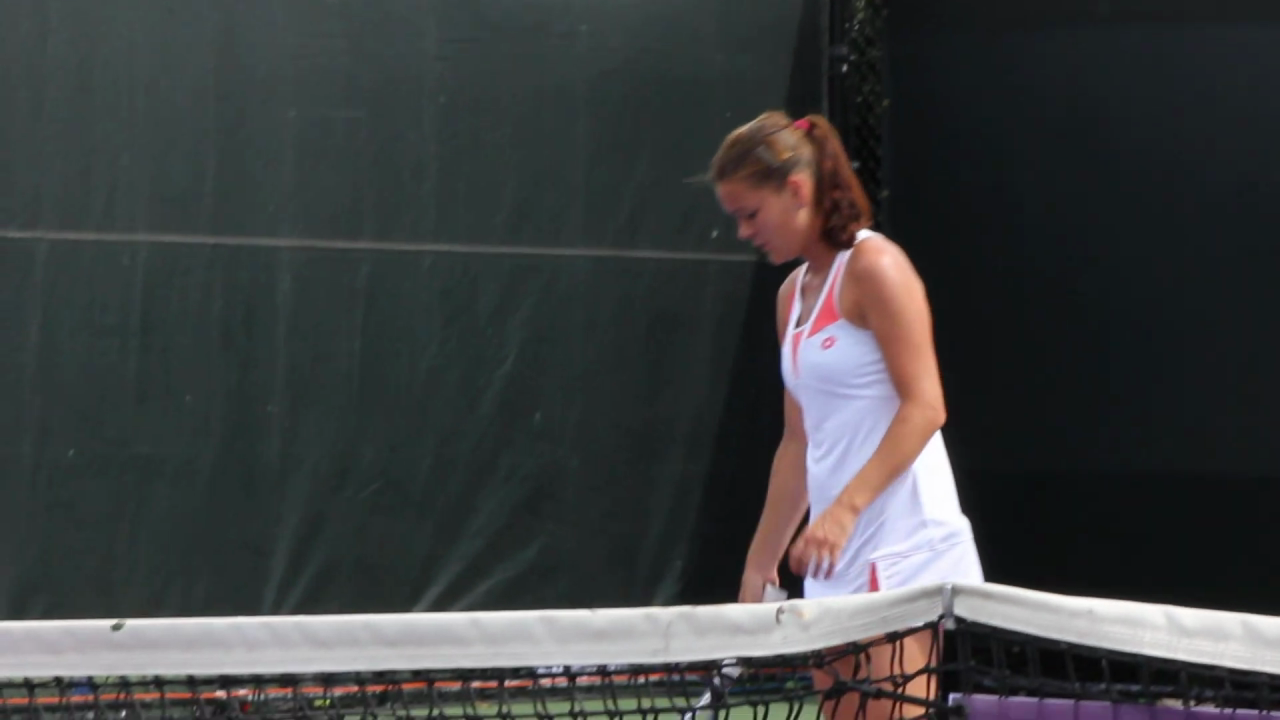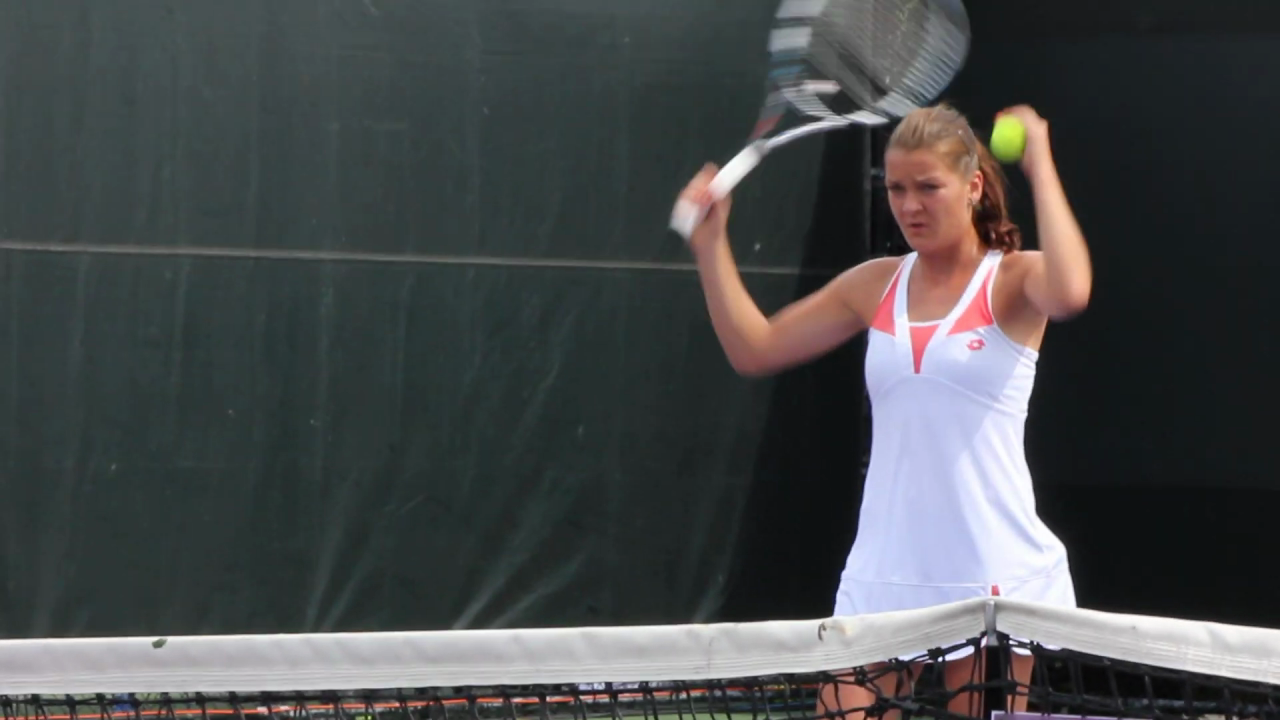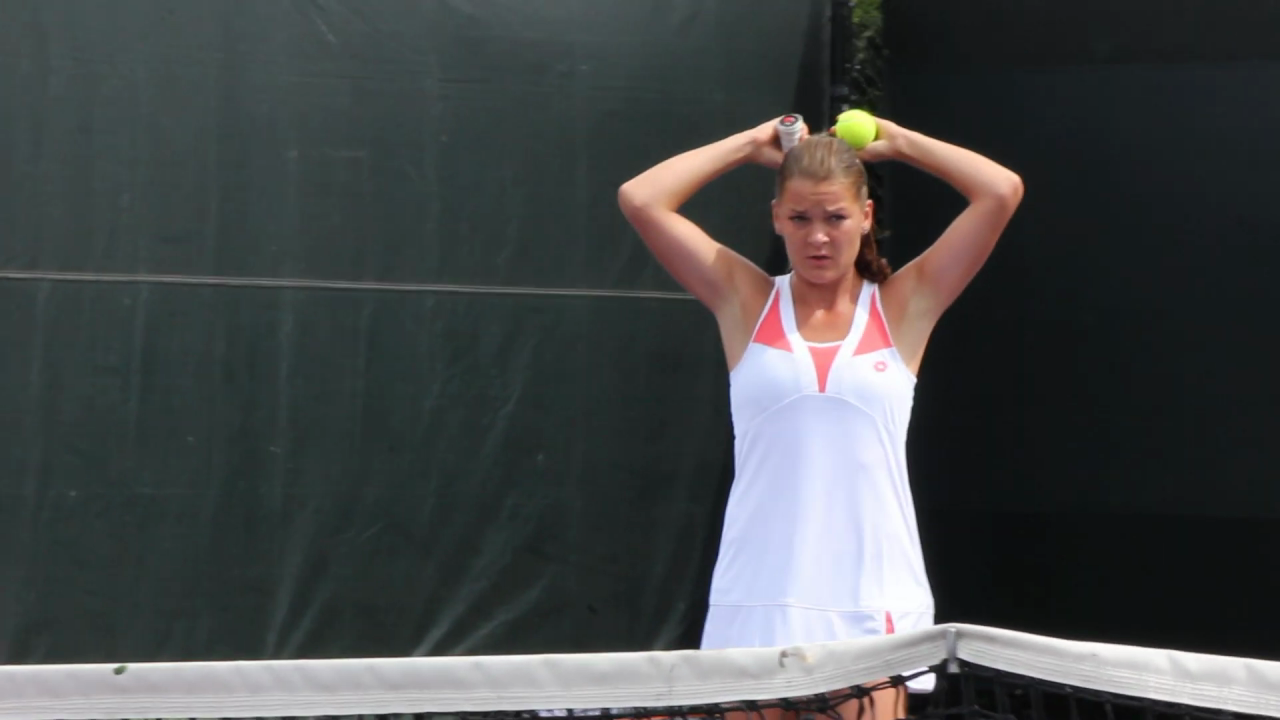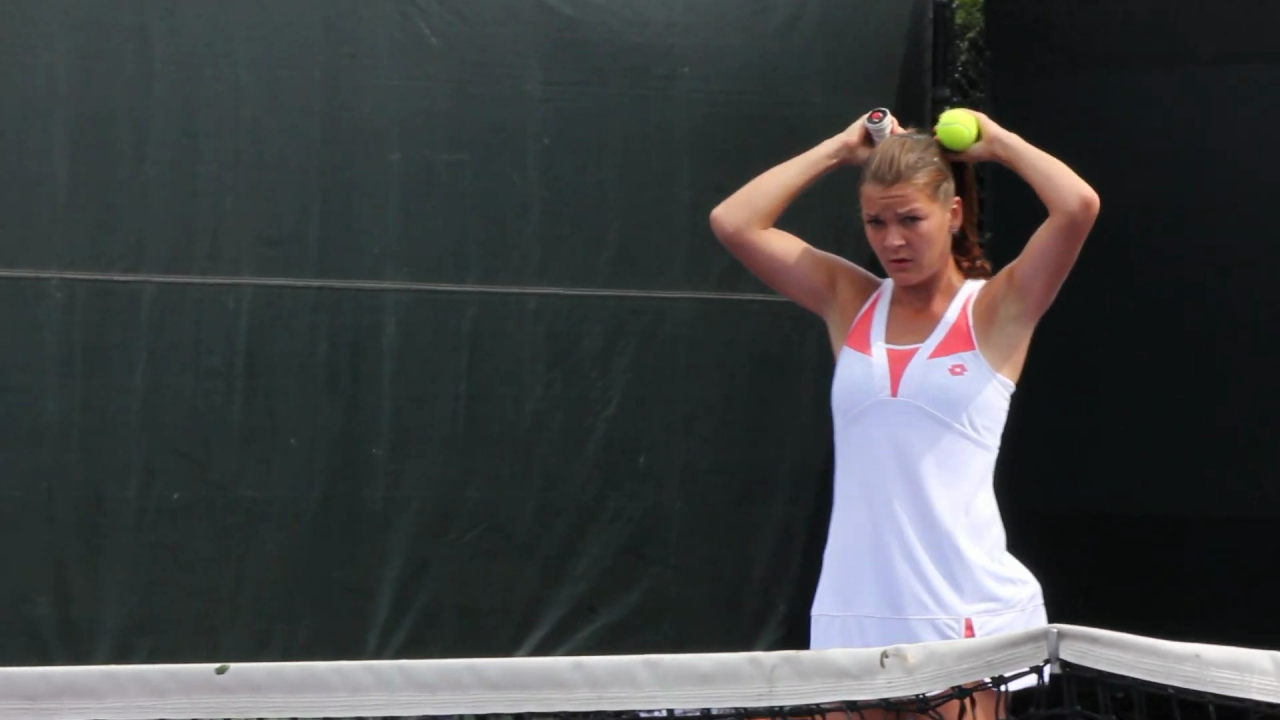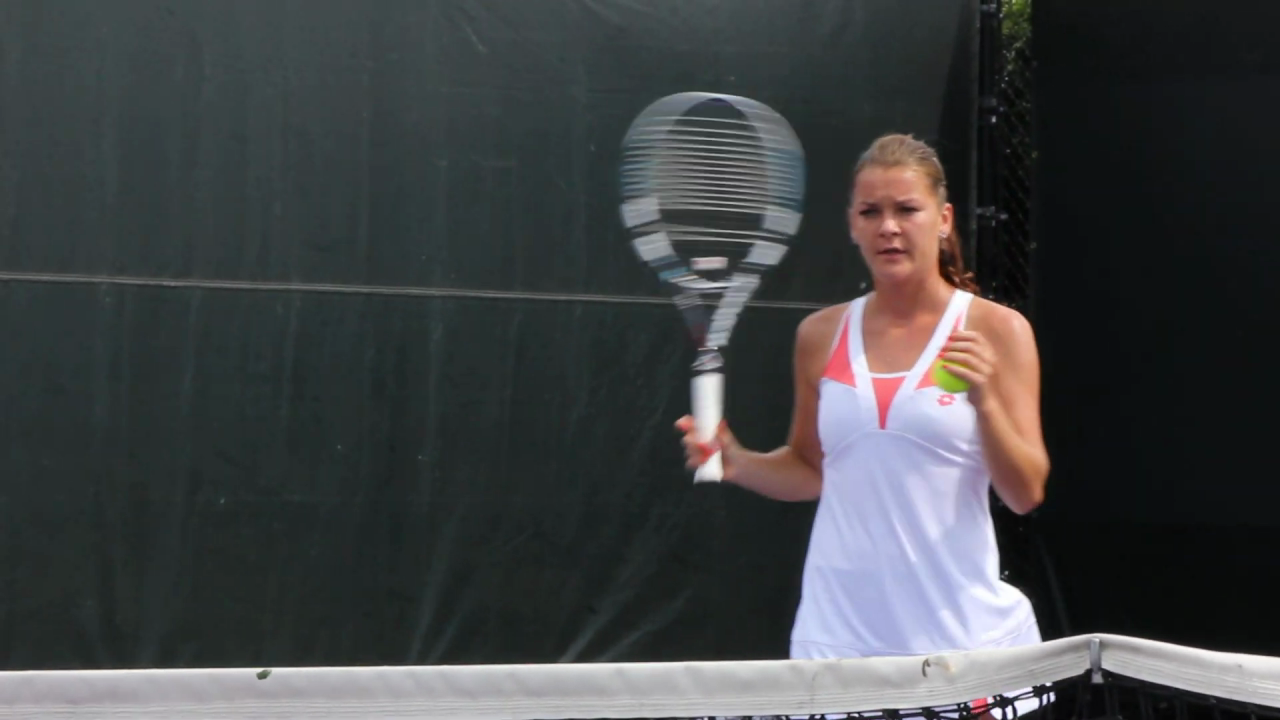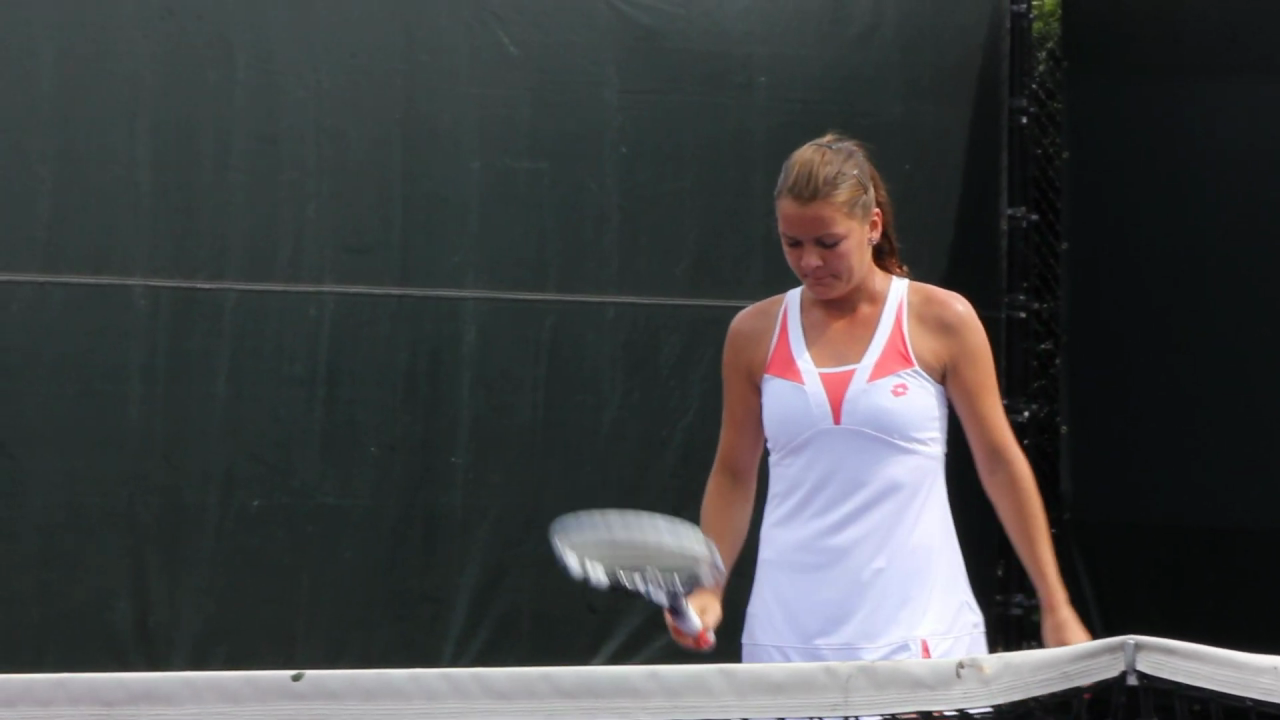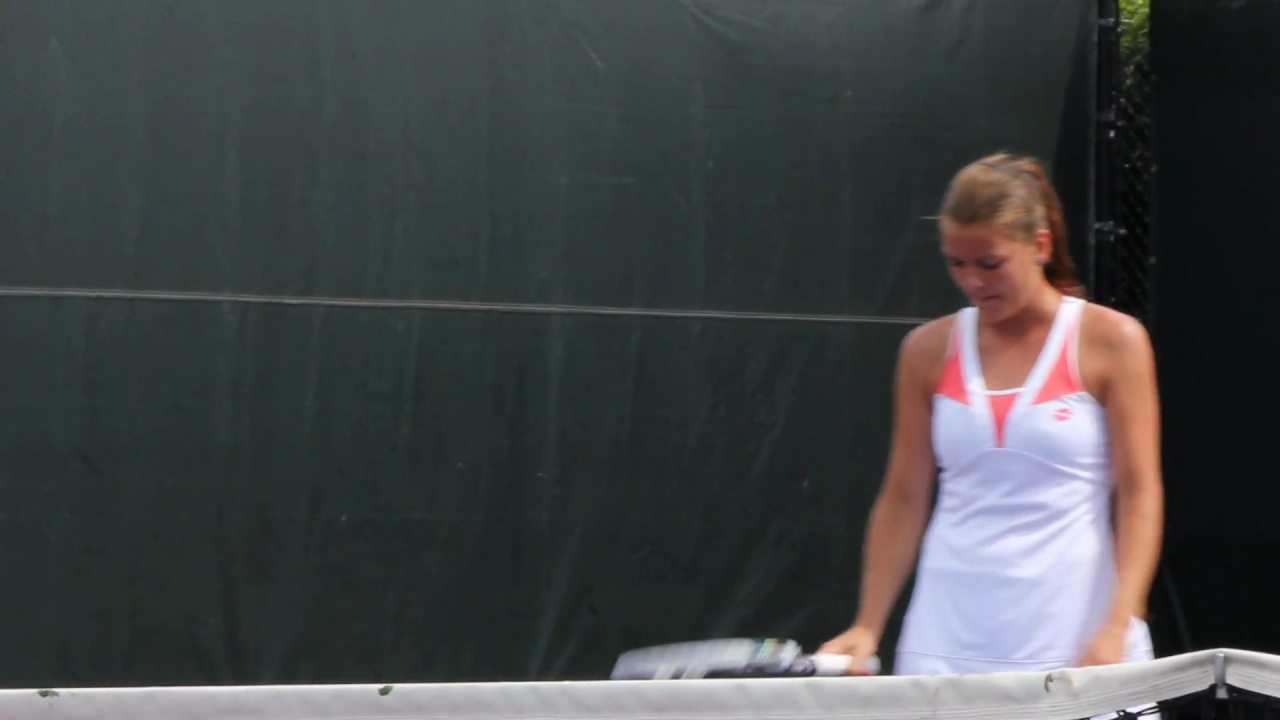
dt=0.7s
person 1, frame 1
left shoulder: (875, 266)
right shoulder: (792, 292)
left elbow: (925, 407)
left wrist: (847, 508)
right wrist: (761, 559)
left hip: (901, 548)
right hip: (840, 551)
person 1, frame 2
left shoulder: (1013, 282)
right shoulder: (874, 283)
left elbow: (1070, 295)
right elbow: (753, 352)
left wrist: (1039, 169)
right wrist: (711, 234)
left hip: (992, 573)
right hip: (883, 572)
person 1, frame 3
left shoulder: (901, 307)
right shoulder: (745, 300)
left elbow: (1003, 190)
right elbow: (638, 198)
left wrist: (895, 140)
right wrist: (750, 144)
left hip: (872, 606)
right hip: (760, 600)
person 1, frame 4
left shoulder: (1000, 308)
right shoulder: (850, 301)
left elbow: (1078, 208)
right elbow: (732, 226)
left wrist: (1002, 145)
right wrist: (842, 148)
left hip: (962, 613)
right hip: (851, 611)
person 1, frame 5
left shoulder: (998, 331)
right shoulder: (820, 333)
left elbow: (1026, 492)
left wrist: (985, 404)
right wrist: (732, 460)
left hip: (960, 637)
right hip: (837, 633)
person 1, frame 6
left shoulder: (943, 320)
right shoulder: (755, 332)
left elbow: (1001, 464)
right elbow: (733, 475)
left wrist: (1055, 607)
right wrist: (708, 588)
left hip: (917, 628)
right hip: (788, 633)
person 1, frame 7
left shoulder: (1111, 342)
right shoulder: (930, 350)
left elbow: (1140, 495)
right elbow: (904, 497)
left wrist: (1116, 626)
right wrist: (868, 627)
left hip: (1077, 646)
right hip: (947, 643)
